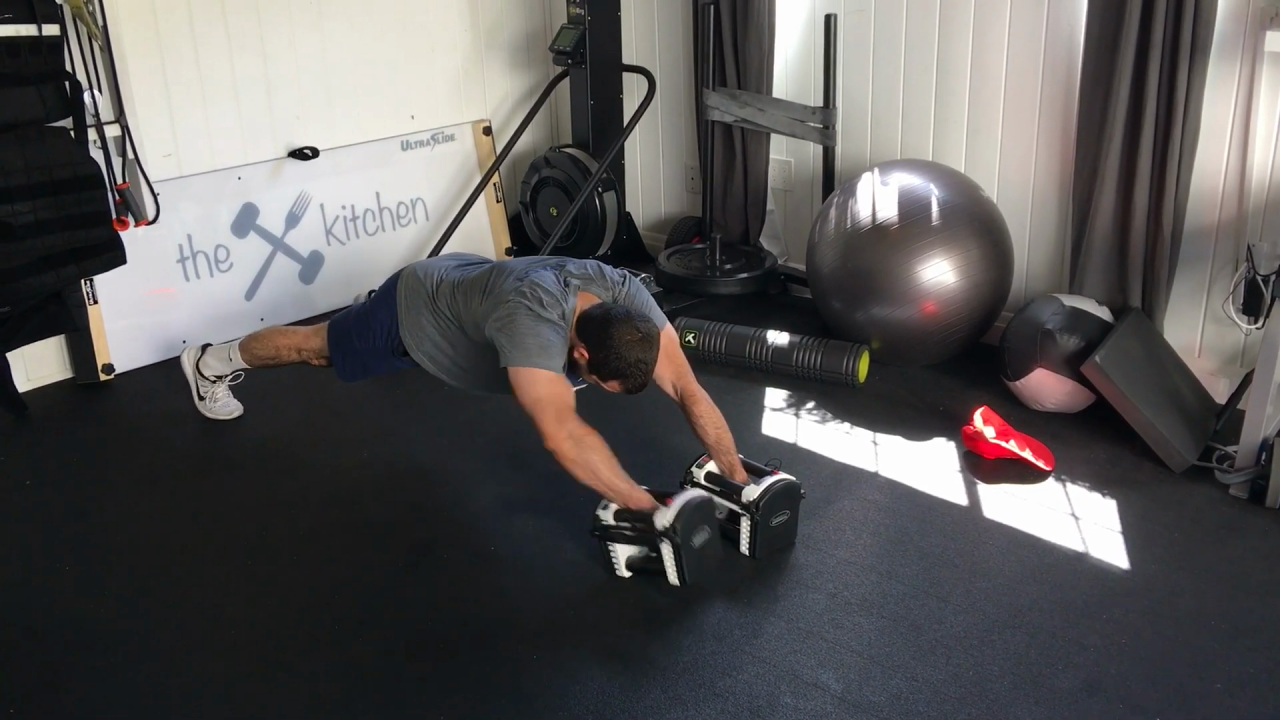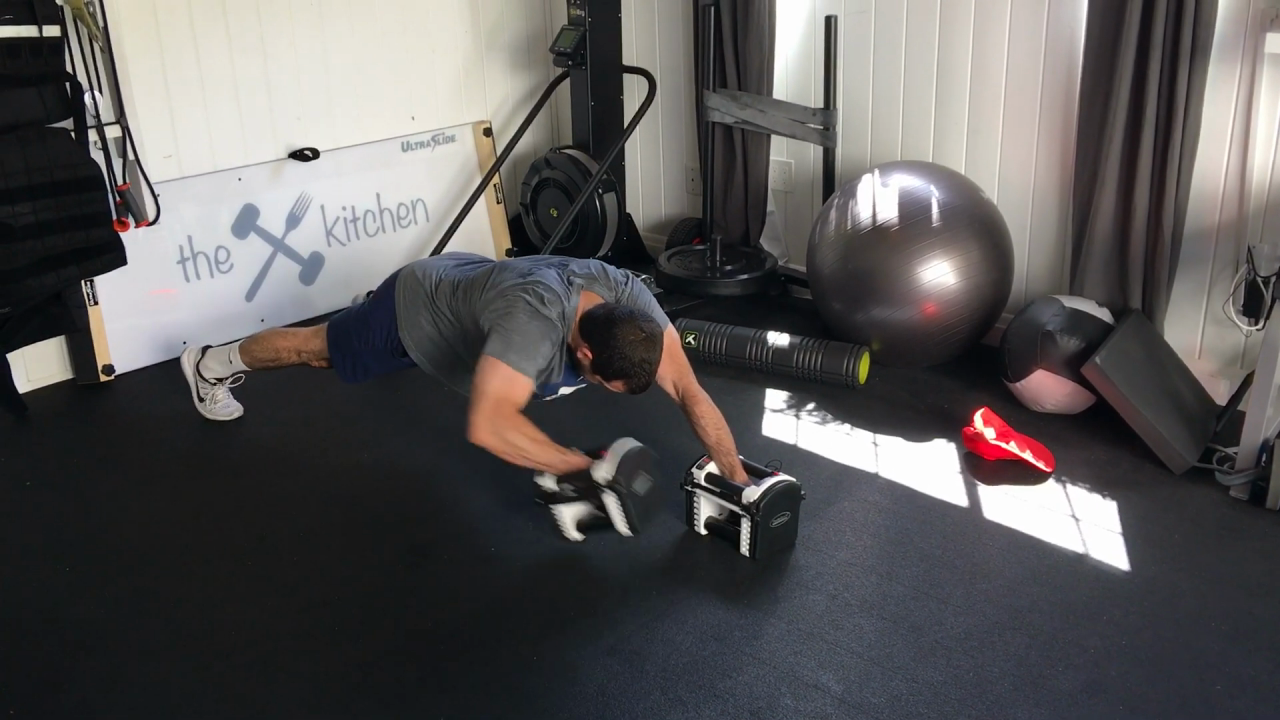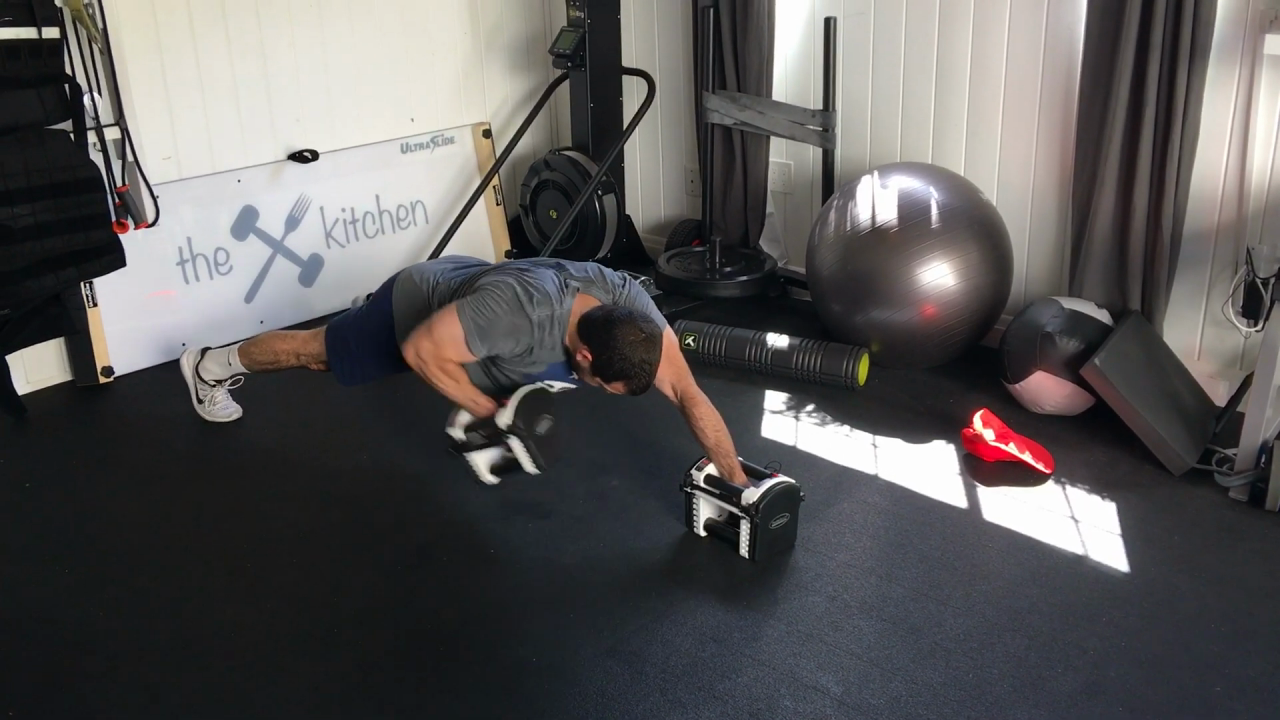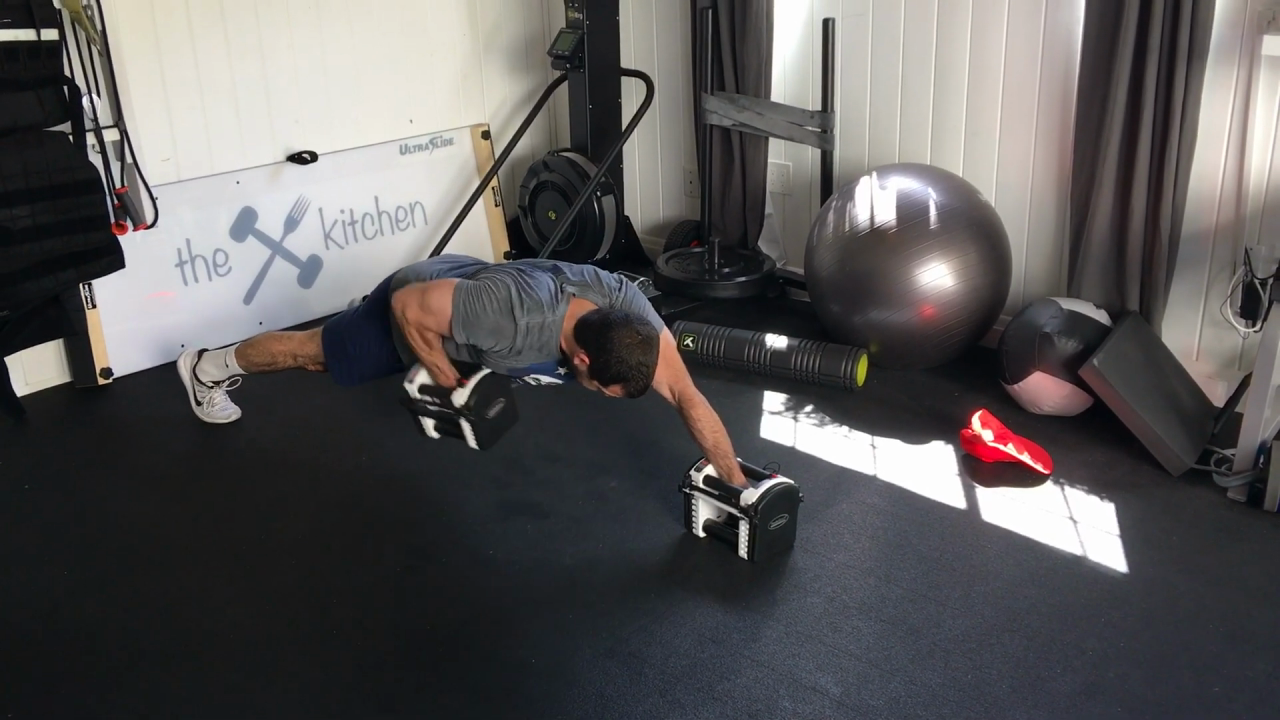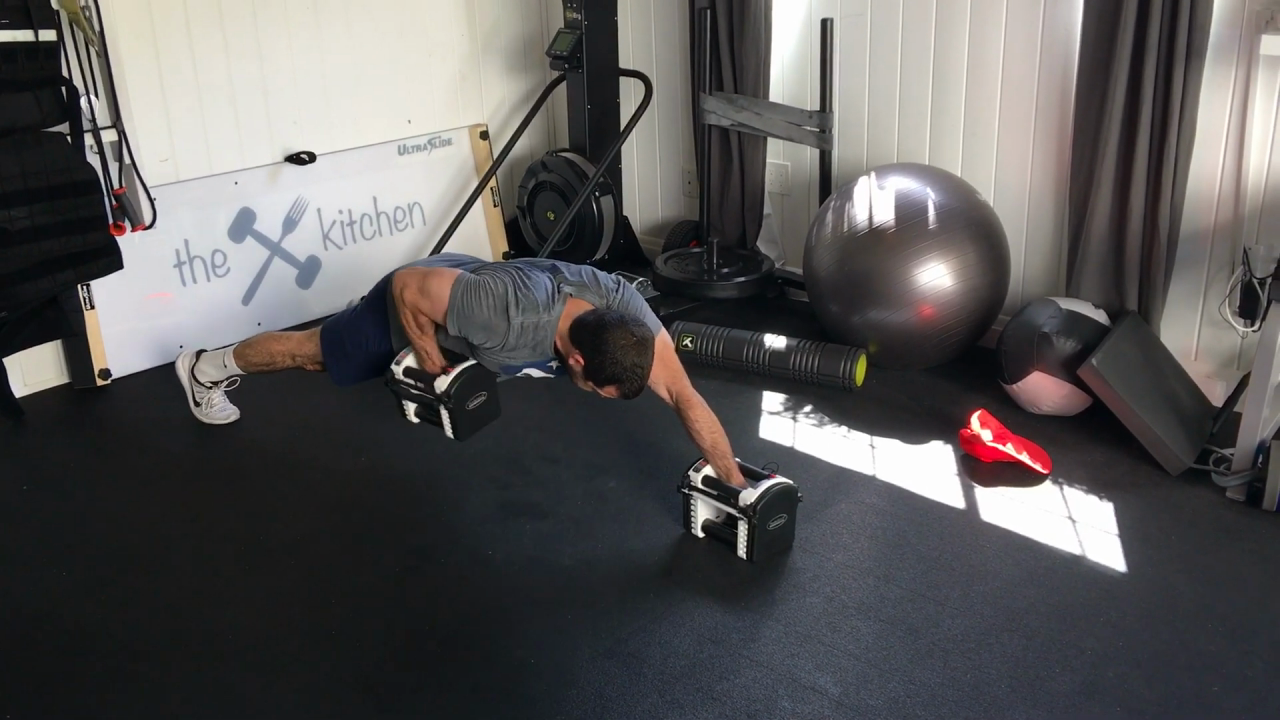
dt=0.2s
person 1, frame 1
left shoulder: (628, 298)
right shoulder: (536, 322)
left elbow: (688, 390)
right elbow: (563, 434)
left wrist: (739, 481)
right wrist: (648, 509)
left hip: (464, 284)
right hip: (417, 307)
right knee: (318, 346)
left ankle: (367, 308)
right ankle: (213, 361)
person 1, frame 2
left shoulder: (629, 298)
right shoulder: (534, 319)
left elbow: (689, 390)
right elbow: (485, 426)
left wrist: (740, 481)
right wrist: (581, 466)
left hip: (465, 288)
right hip: (416, 307)
right knee: (317, 349)
left ankle: (369, 307)
right ankle: (214, 362)
person 1, frame 3
left shoulder: (627, 301)
right shoulder: (521, 314)
left elbow: (687, 392)
right elbow: (418, 351)
left wrist: (738, 482)
right wrist: (490, 415)
left hip: (460, 297)
right hip: (413, 311)
right knee: (316, 352)
left ankle: (367, 314)
right ankle: (212, 364)
person 1, frame 4
left shoulder: (624, 303)
right shoulder: (510, 316)
left elbow: (685, 394)
right elbow: (406, 304)
left wrist: (737, 483)
right wrist: (450, 385)
left hip: (458, 293)
right hip: (410, 307)
right knee: (314, 352)
left ankle: (361, 313)
right ankle: (211, 365)
person 1, frame 5
left shoulder: (620, 304)
right shoulder: (505, 314)
left elbow: (682, 394)
right elbow: (407, 287)
left wrist: (735, 483)
right wrist: (436, 370)
left hip: (454, 290)
right hip: (408, 305)
right knee: (312, 353)
right ankle: (209, 366)
